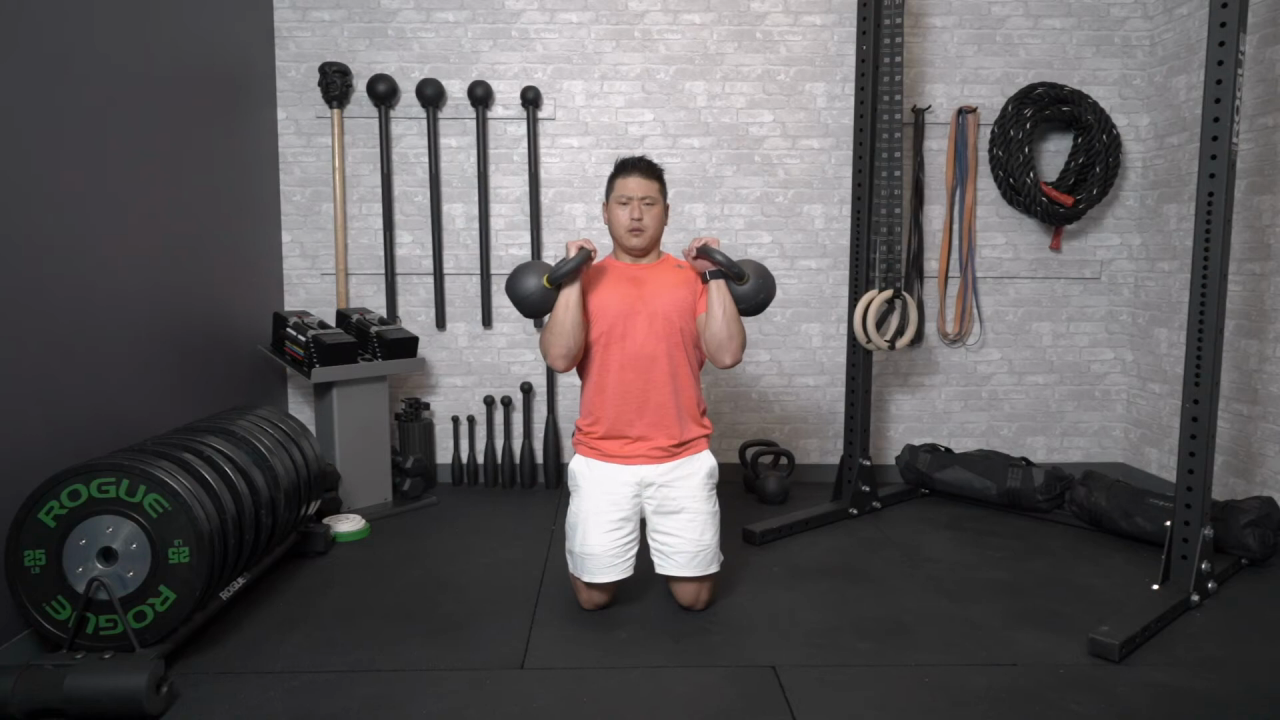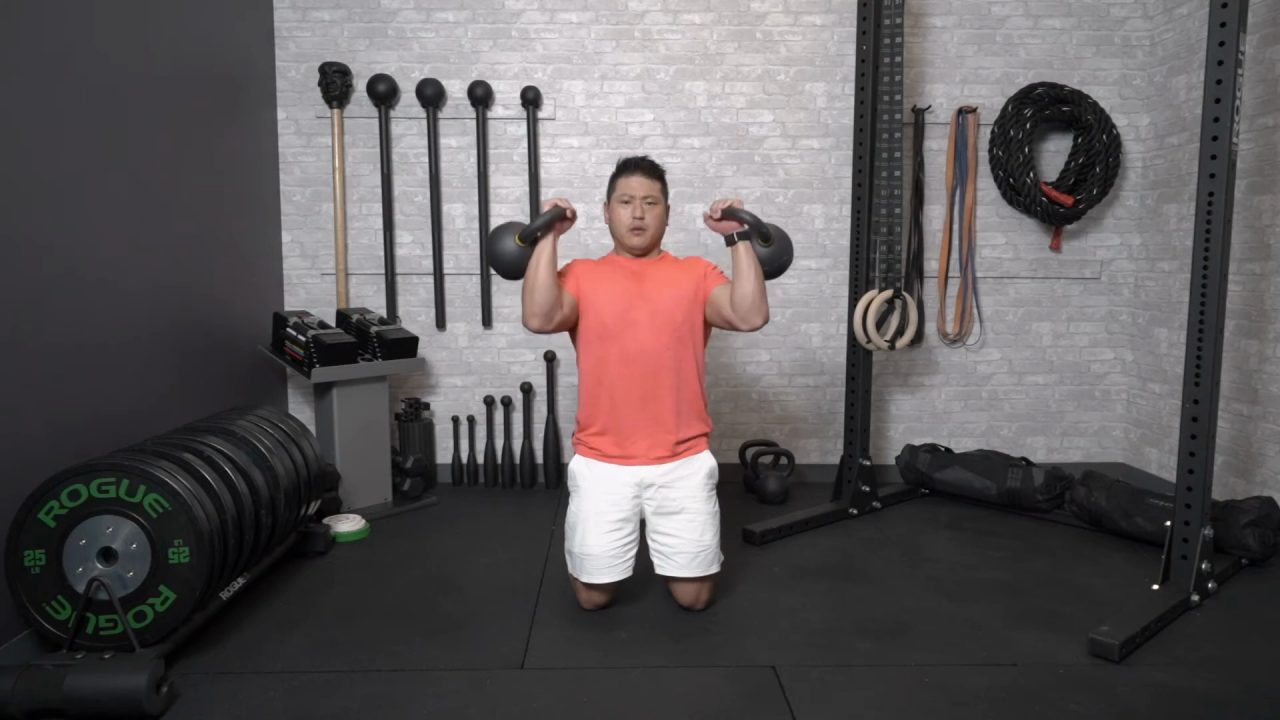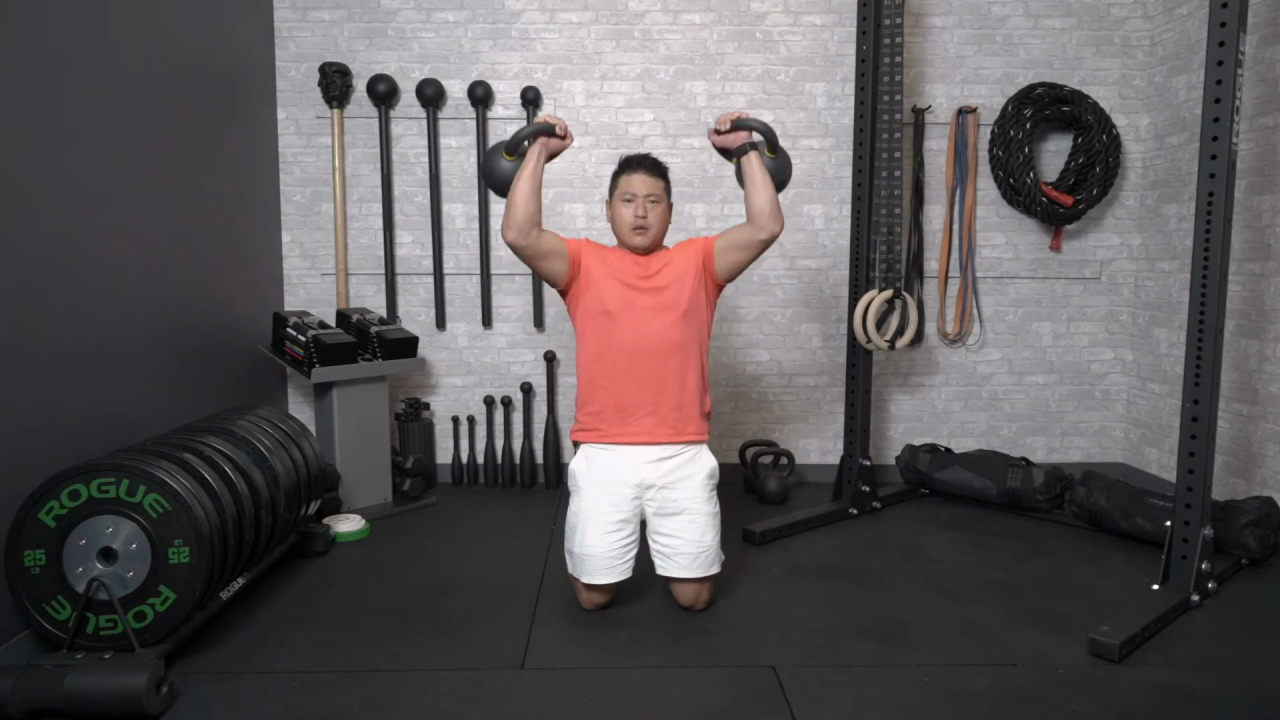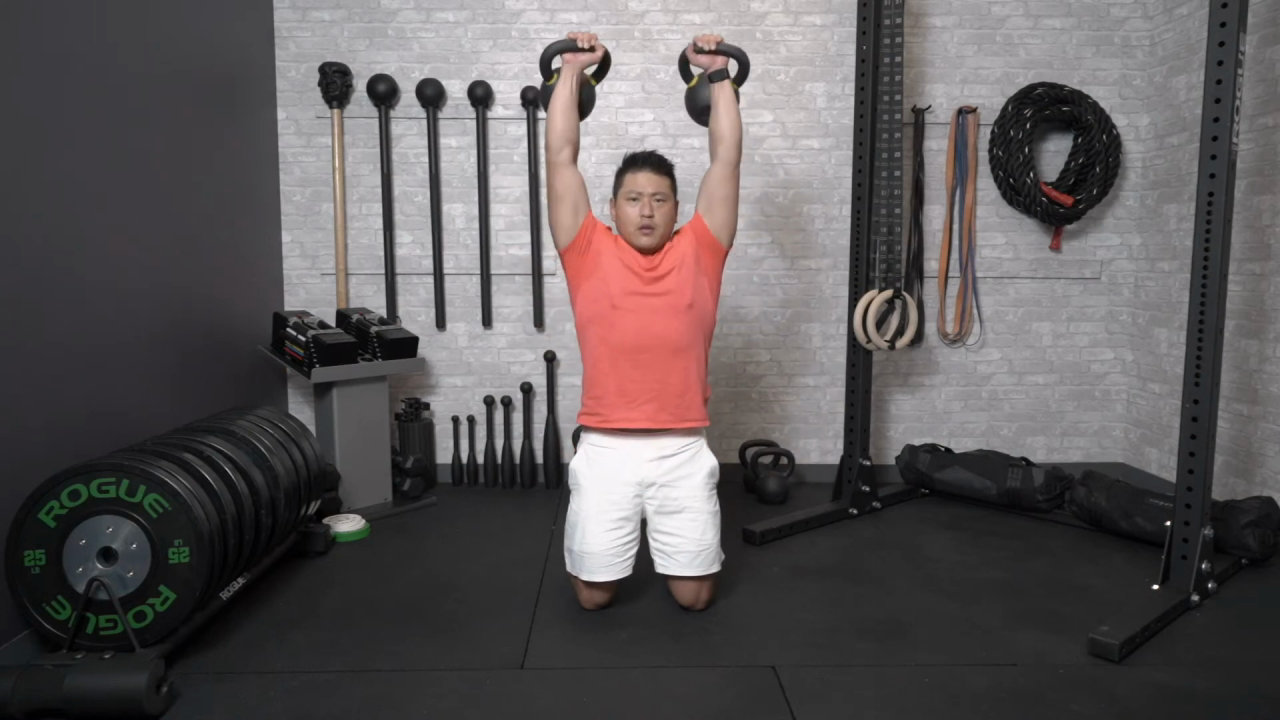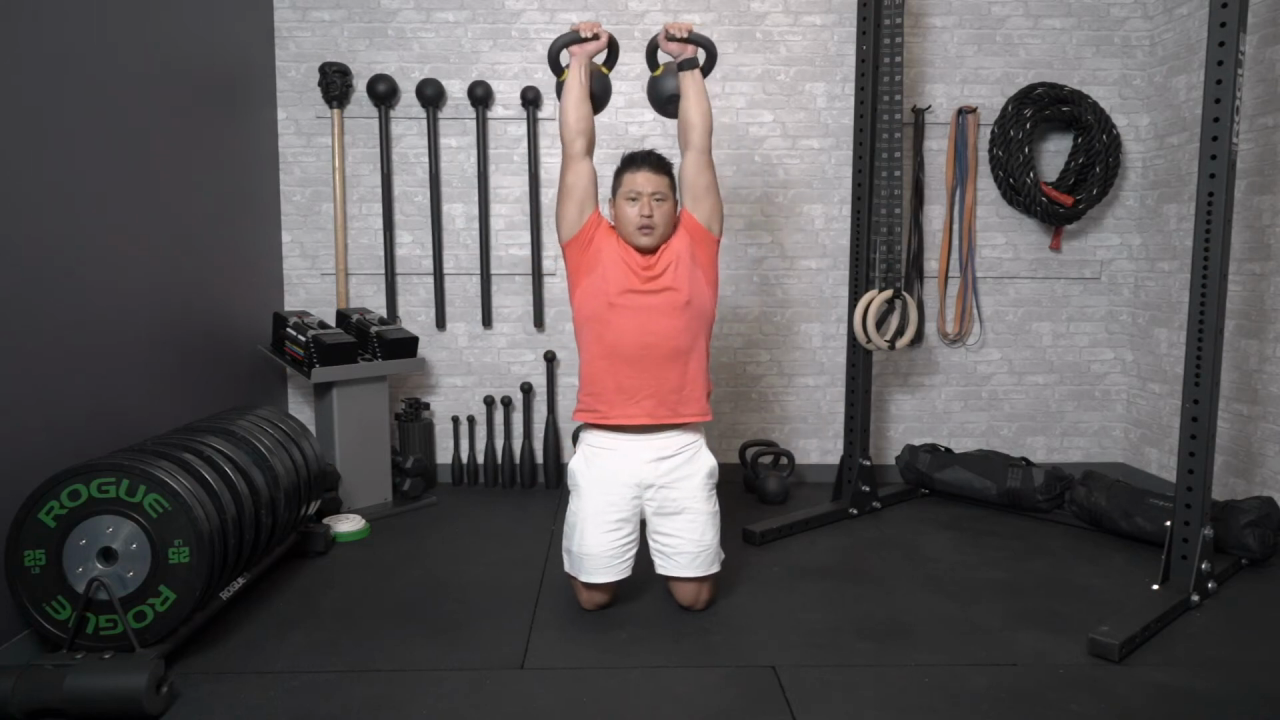
dt=1s
person 1, frame 1
left shoulder: (693, 277)
right shoulder: (583, 279)
left elbow: (727, 354)
right elbow: (559, 357)
left wrist: (714, 274)
right wrist: (572, 277)
left hip: (683, 460)
right hip: (602, 461)
left knee: (694, 595)
right knee: (594, 595)
left ankle: (666, 544)
person 1, frame 2
left shoulder: (696, 273)
right shoulder: (582, 275)
left elbow: (751, 317)
right elbow: (538, 318)
left wrist: (738, 236)
right wrist: (548, 236)
left hip: (682, 461)
right hip: (601, 462)
left knee: (694, 593)
right knee: (594, 592)
left ankle: (664, 543)
right ankle: (617, 542)
person 1, frame 3
left shoulder: (697, 261)
right shoulder: (584, 263)
left elbow: (766, 227)
right elbow: (518, 233)
left wrist: (745, 150)
right wrist: (538, 152)
left hip: (682, 455)
right hip: (604, 454)
left knee: (694, 594)
right knee: (594, 594)
left ankle: (667, 547)
right ankle: (612, 544)
person 1, frame 4
left shoulder: (698, 253)
right shoulder: (590, 253)
left elbow: (726, 157)
right elbow: (560, 157)
left wrist: (718, 73)
right wrist: (571, 69)
left hip: (682, 450)
right hip: (606, 449)
left knee: (694, 594)
right knee: (594, 593)
left ankle: (665, 538)
right ankle: (615, 542)
person 1, frame 5
left shoulder: (693, 249)
right shoulder: (591, 249)
left elbow: (696, 146)
right elbow: (577, 149)
left wrist: (687, 61)
right wrist: (580, 60)
left hip: (681, 447)
right hip: (605, 447)
left knee: (695, 592)
right knee: (594, 593)
left ankle: (665, 541)
right ankle: (619, 542)
